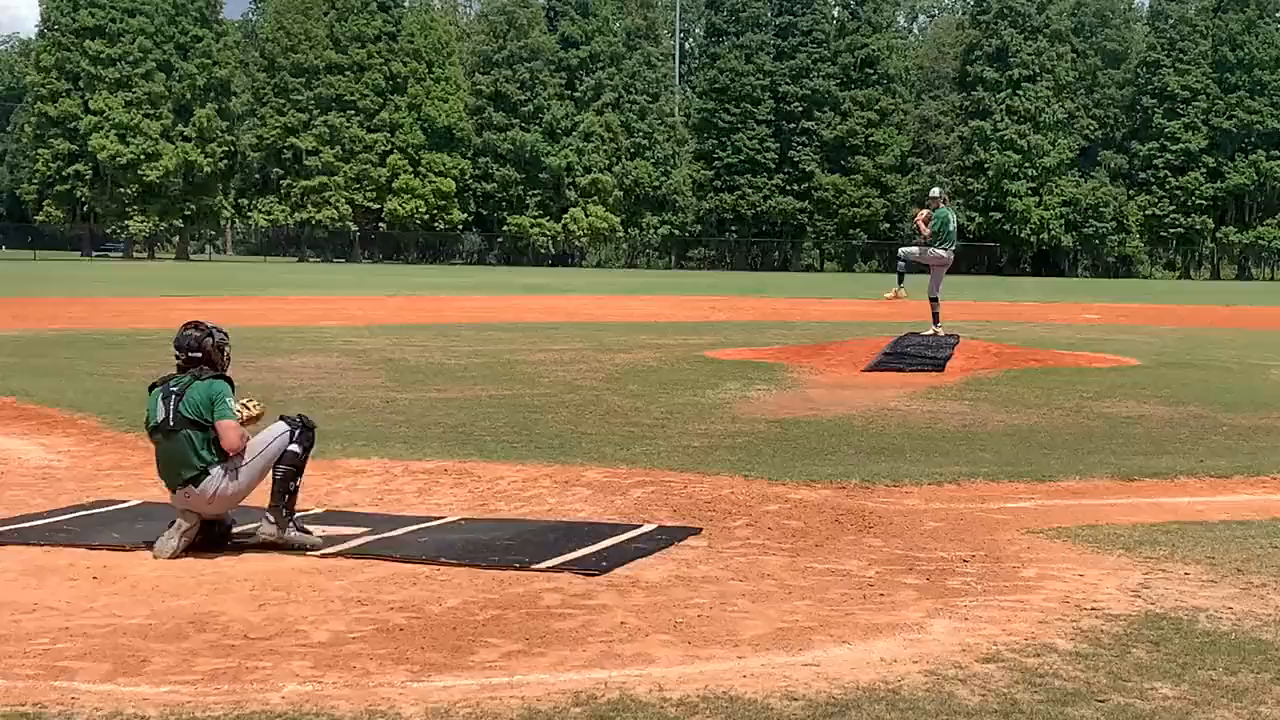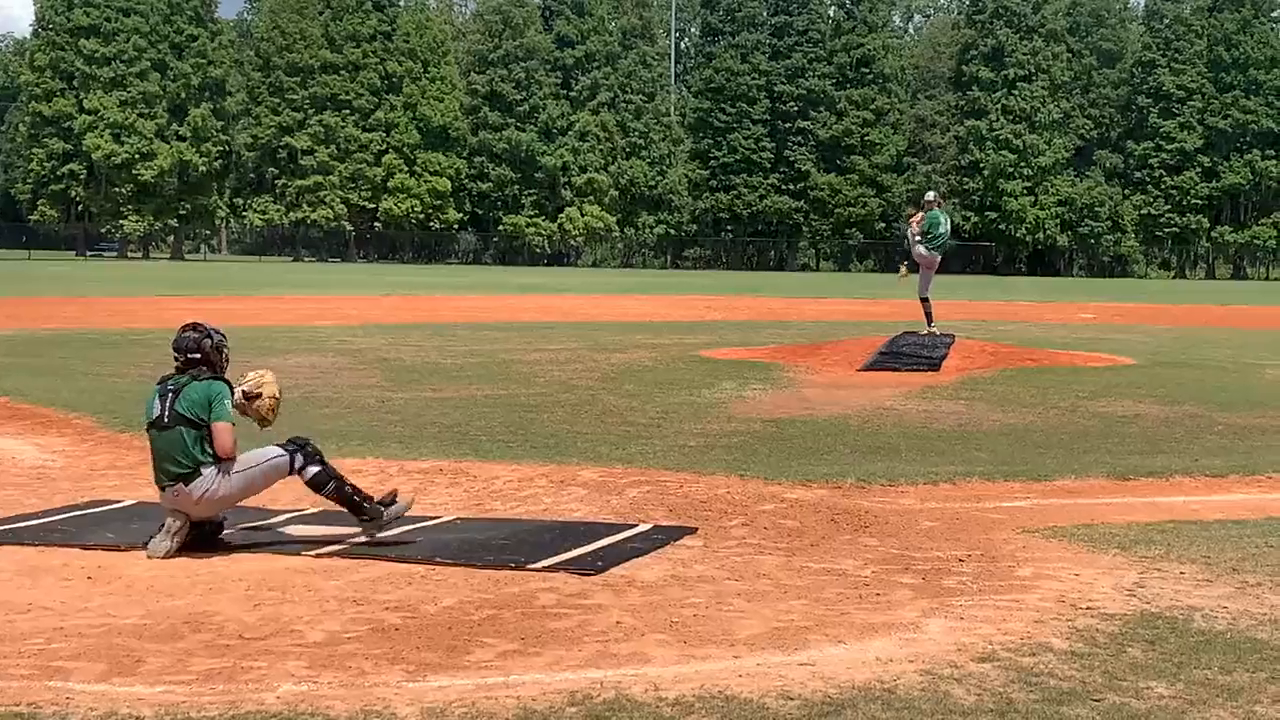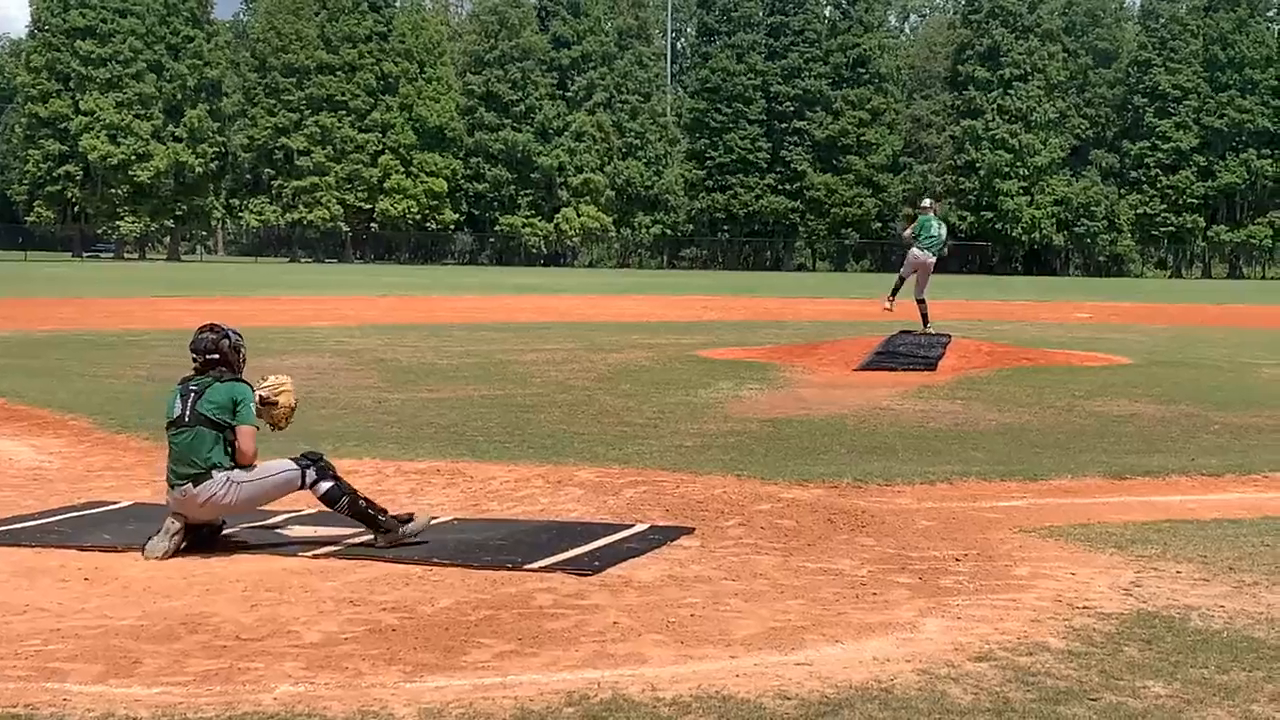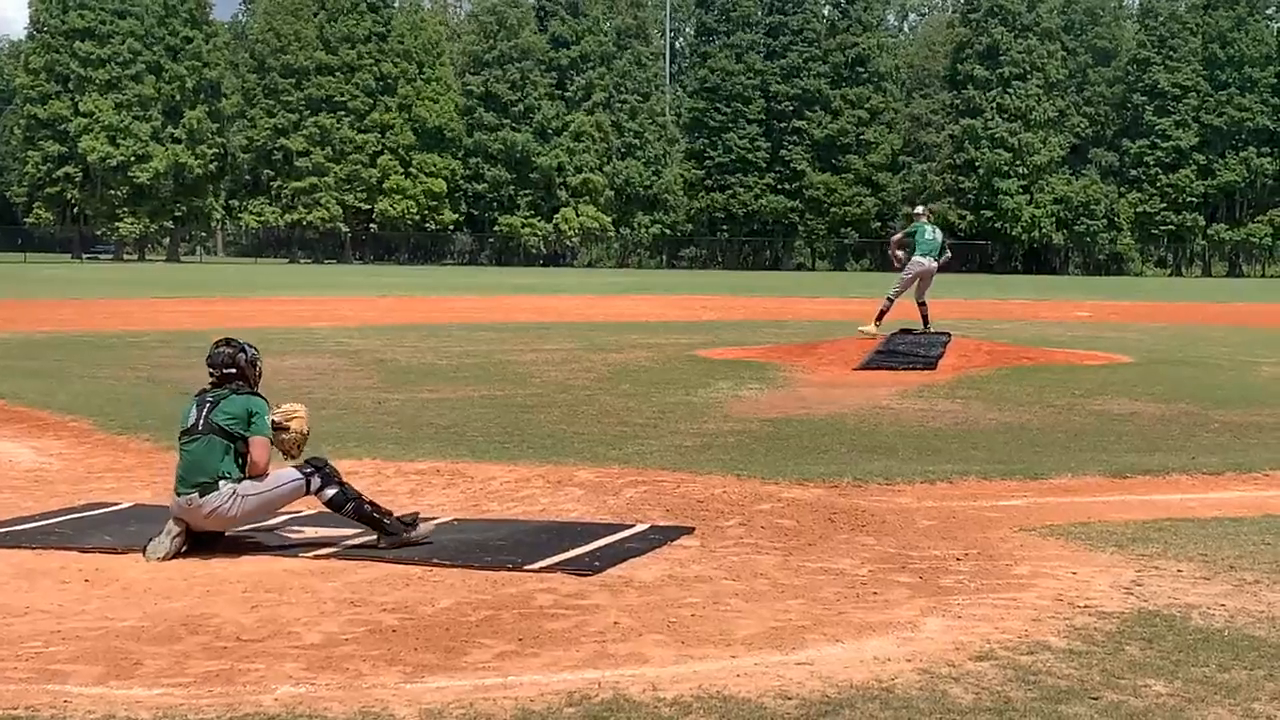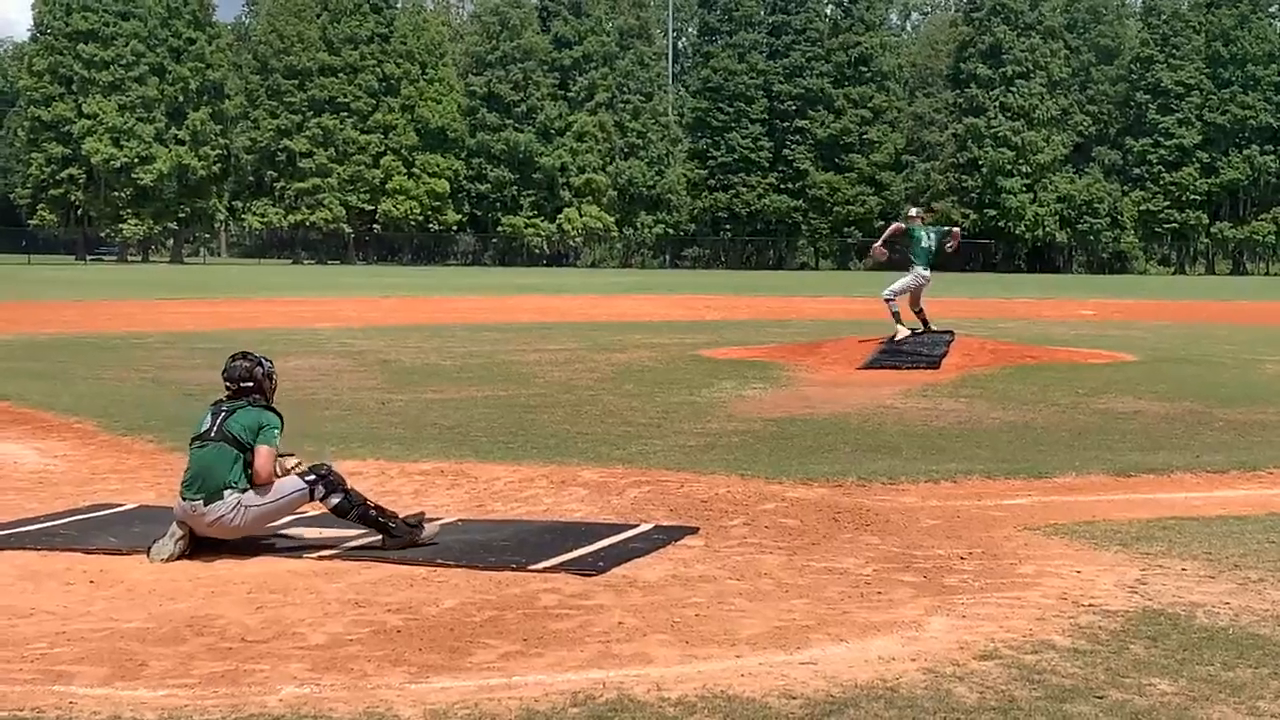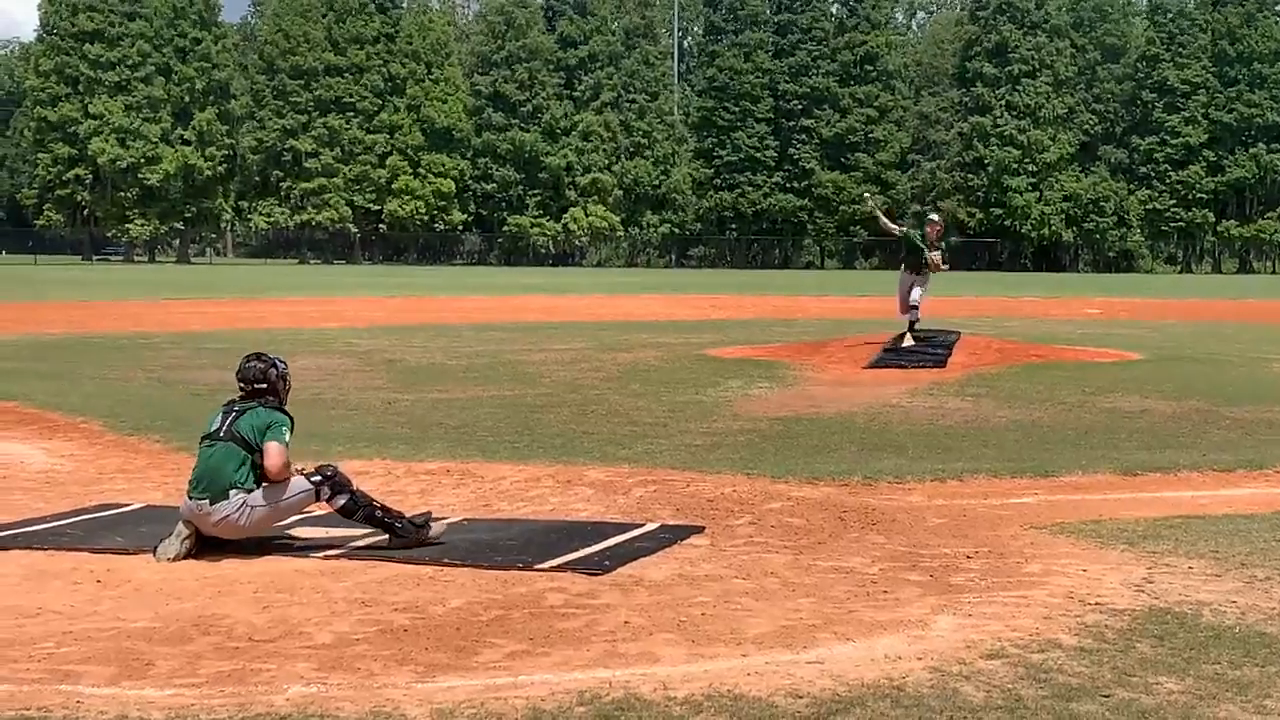
dt=0.2s
person 1, frame 1
left shoulder: (159, 391)
right shoulder: (214, 385)
right elbow: (235, 445)
right wrist: (243, 432)
left hip: (183, 496)
right hip: (216, 488)
left knee: (217, 528)
right knee: (298, 427)
left ankle: (185, 528)
right ankle: (279, 522)
person 1, frame 2
left shoulder: (158, 392)
right shoulder: (213, 386)
right elbow: (225, 449)
left hip: (172, 497)
right hip: (206, 486)
left knee: (210, 524)
right knee: (298, 451)
left ankle: (179, 527)
right ankle: (371, 512)
person 1, frame 3
left shoulder: (179, 392)
right shoulder: (236, 389)
right elbow: (248, 454)
left hip: (180, 497)
right hip: (215, 490)
left knee: (208, 529)
right knee: (312, 467)
left ankle: (179, 527)
right ankle: (385, 525)
person 1, frame 4
left shoulder: (198, 403)
right shoulder: (251, 402)
right elbow: (259, 465)
left hip: (185, 504)
right hip: (221, 503)
left knee: (209, 530)
right knee: (317, 472)
left ankle: (182, 530)
right ankle: (390, 527)
person 1, frame 5
left shoulder: (213, 412)
right shoulder: (265, 416)
right elbow: (263, 473)
left wrist: (277, 463)
right wrist: (280, 472)
left hip: (190, 511)
right hip: (225, 513)
right knee: (321, 478)
left ankle: (184, 531)
right ankle: (395, 529)
person 1, frame 6
left shoulder: (225, 412)
right shoulder: (276, 417)
right elbow: (274, 467)
left wrist: (287, 471)
right wrist: (290, 474)
left hip: (195, 509)
right hip: (231, 513)
right knee: (327, 480)
left ankle: (191, 530)
right ankle: (402, 528)
